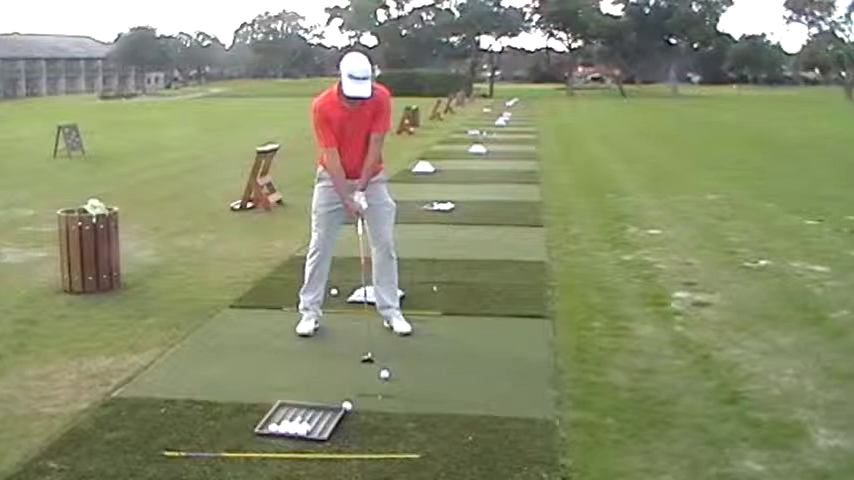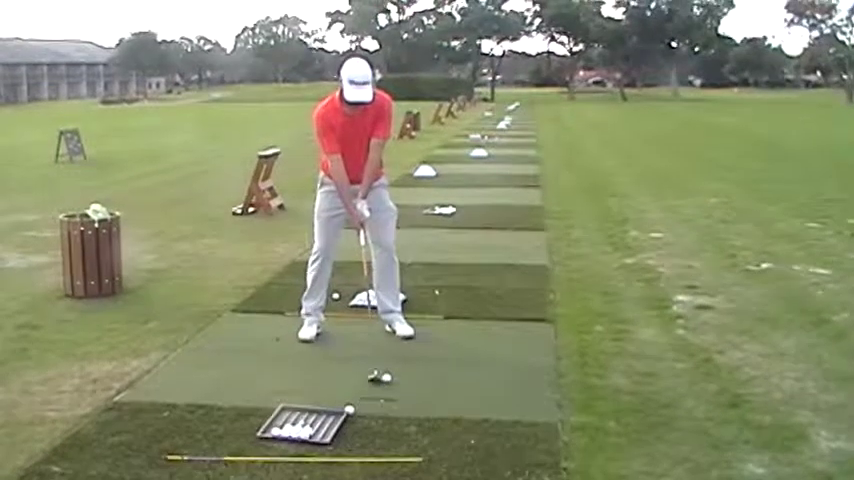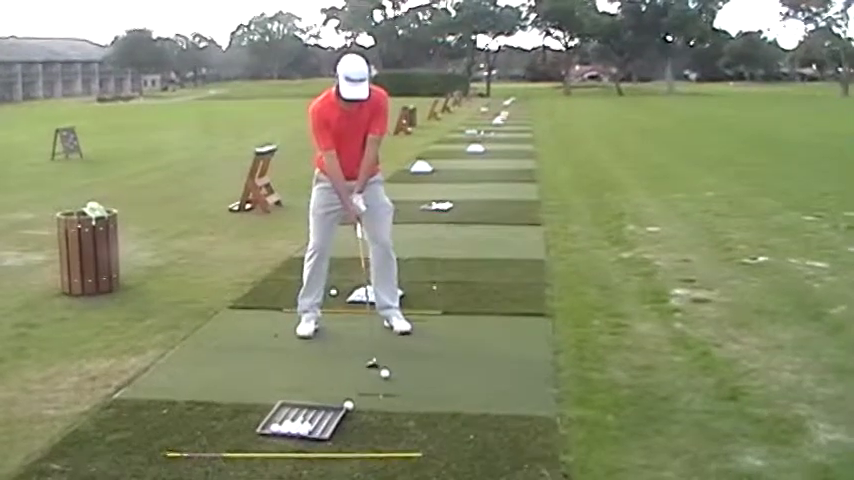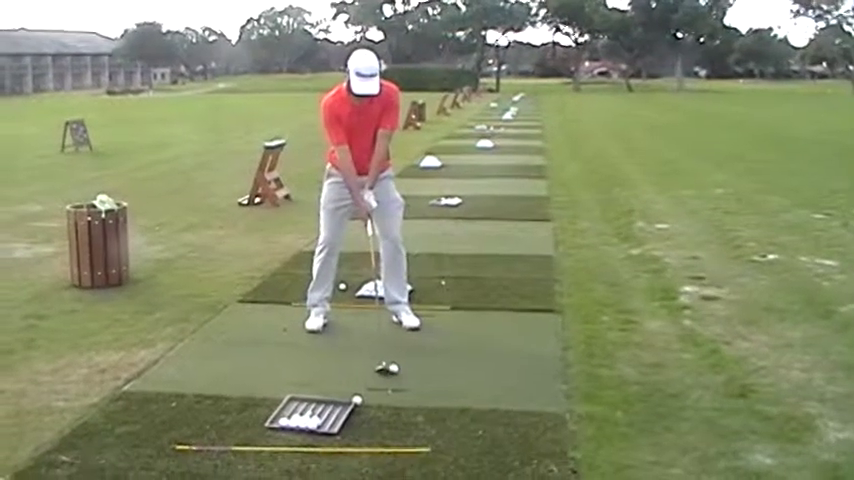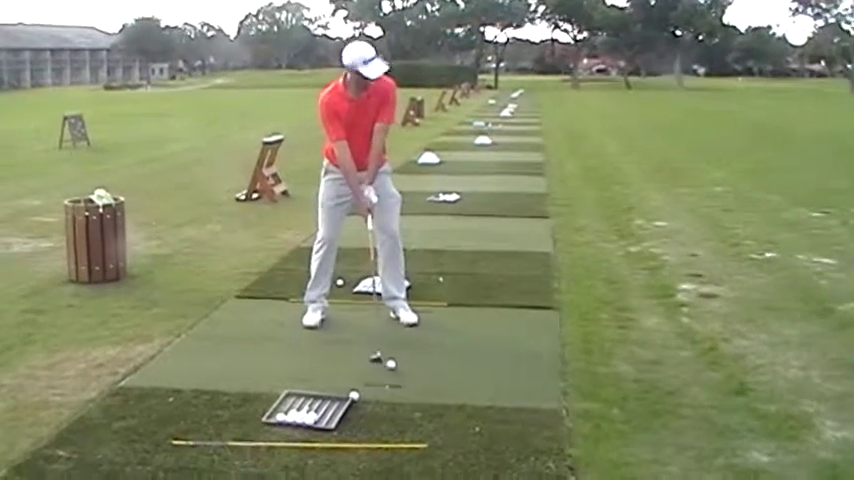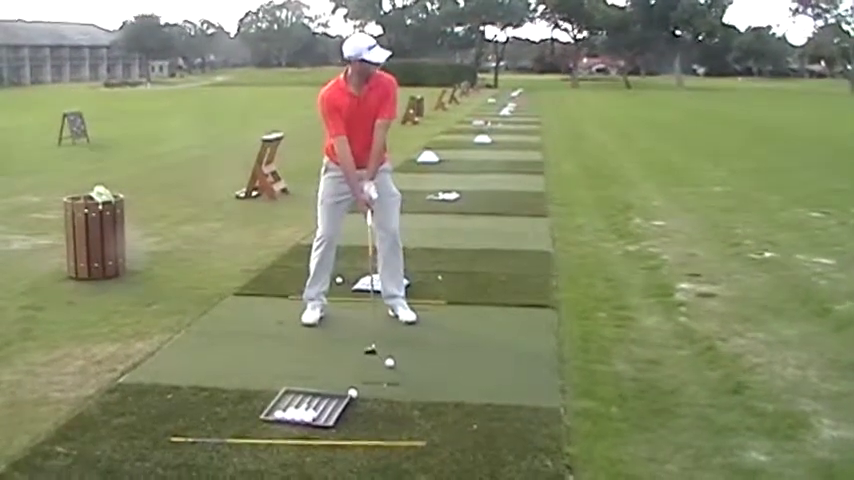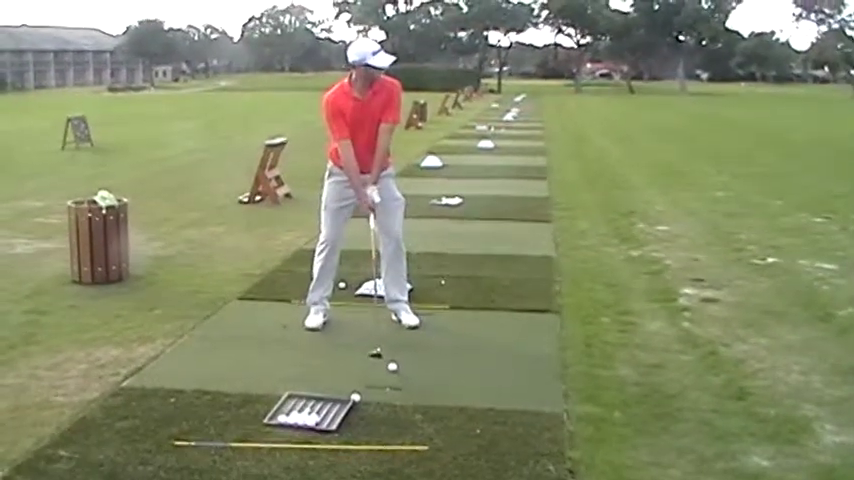
dt=0.5s
person 1, frame 1
left shoulder: (381, 98)
right shoulder: (321, 106)
left elbow: (375, 146)
right elbow: (331, 155)
left wrist: (362, 190)
right wrist: (346, 199)
left hip: (372, 179)
right hip: (332, 180)
left knee: (384, 244)
right knee: (320, 246)
left ankle: (390, 311)
right ankle: (310, 312)
person 1, frame 2
left shoulder: (382, 104)
right shoulder: (324, 113)
left elbow: (375, 153)
right elbow: (335, 163)
left wrist: (363, 198)
right wrist: (351, 208)
left hip: (373, 184)
right hip: (334, 185)
left knee: (385, 248)
right knee: (322, 251)
left ankle: (392, 315)
right ankle: (312, 316)
person 1, frame 3
left shoulder: (379, 99)
right shoulder: (319, 108)
left elbow: (371, 148)
right elbow: (330, 158)
left wrist: (358, 192)
right wrist: (346, 203)
left hip: (368, 180)
right hip: (329, 182)
left knee: (382, 244)
right knee: (318, 247)
left ankle: (390, 310)
right ankle: (309, 313)
person 1, frame 4
left shoulder: (390, 94)
right shoulder: (331, 103)
left elbow: (382, 143)
right elbow: (342, 153)
left wrist: (370, 188)
right wrist: (358, 198)
left hip: (379, 176)
right hip: (340, 177)
left knee: (393, 240)
right knee: (328, 241)
left ankle: (399, 306)
right ankle: (318, 307)
person 1, frame 5
left shoulder: (386, 88)
right shoulder: (329, 99)
left elbow: (379, 137)
right elbow: (341, 149)
left wrist: (369, 183)
right wrist: (358, 194)
left hip: (376, 171)
right hip: (338, 172)
left knee: (390, 235)
right knee: (327, 237)
left ankle: (397, 301)
right ankle: (315, 303)
person 1, frame 6
left shoulder: (387, 84)
right shoulder: (329, 95)
left elbow: (380, 134)
right elbow: (341, 145)
left wrist: (370, 179)
right wrist: (356, 190)
left hip: (377, 169)
right hip: (338, 170)
left knee: (390, 233)
right knee: (326, 235)
left ankle: (396, 300)
right ankle: (314, 301)
person 1, frame 7
left shoulder: (391, 89)
right shoulder: (334, 99)
left elbow: (384, 138)
right elbow: (345, 149)
left wrist: (372, 183)
right wrist: (360, 192)
left hip: (380, 173)
right hip: (342, 174)
left knee: (393, 238)
right knee: (329, 239)
left ankle: (399, 304)
right ankle: (318, 306)
